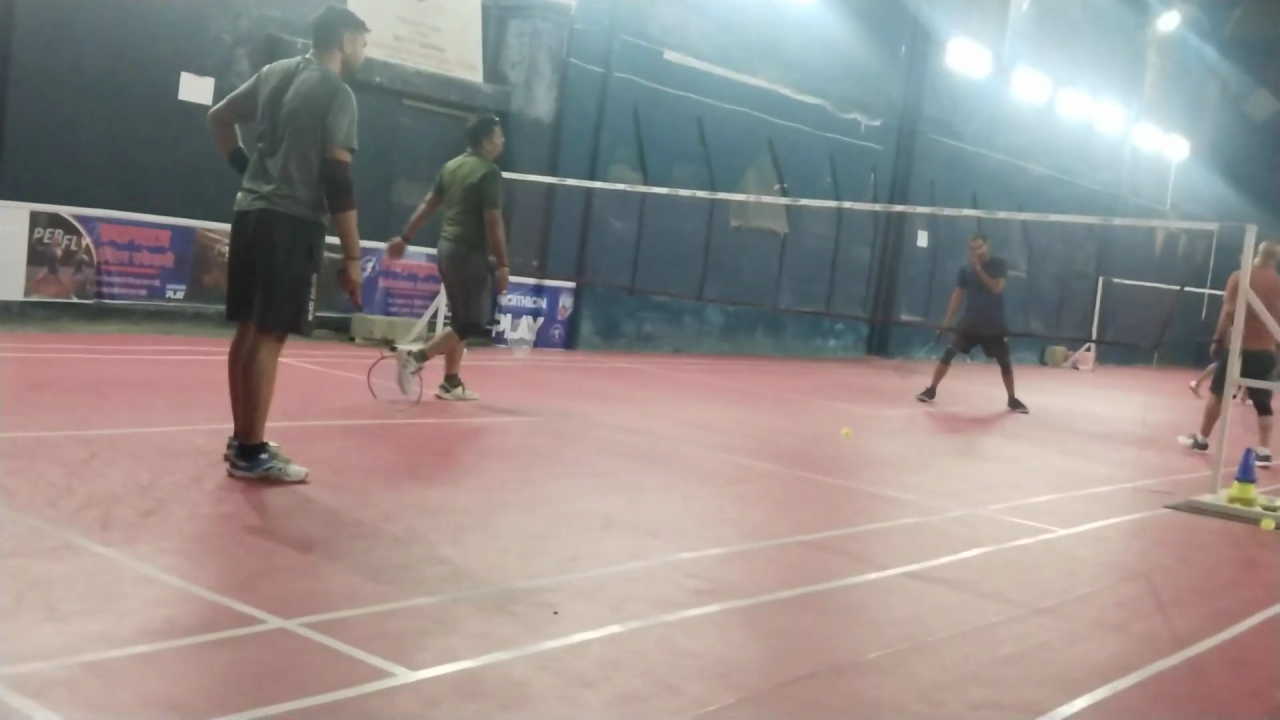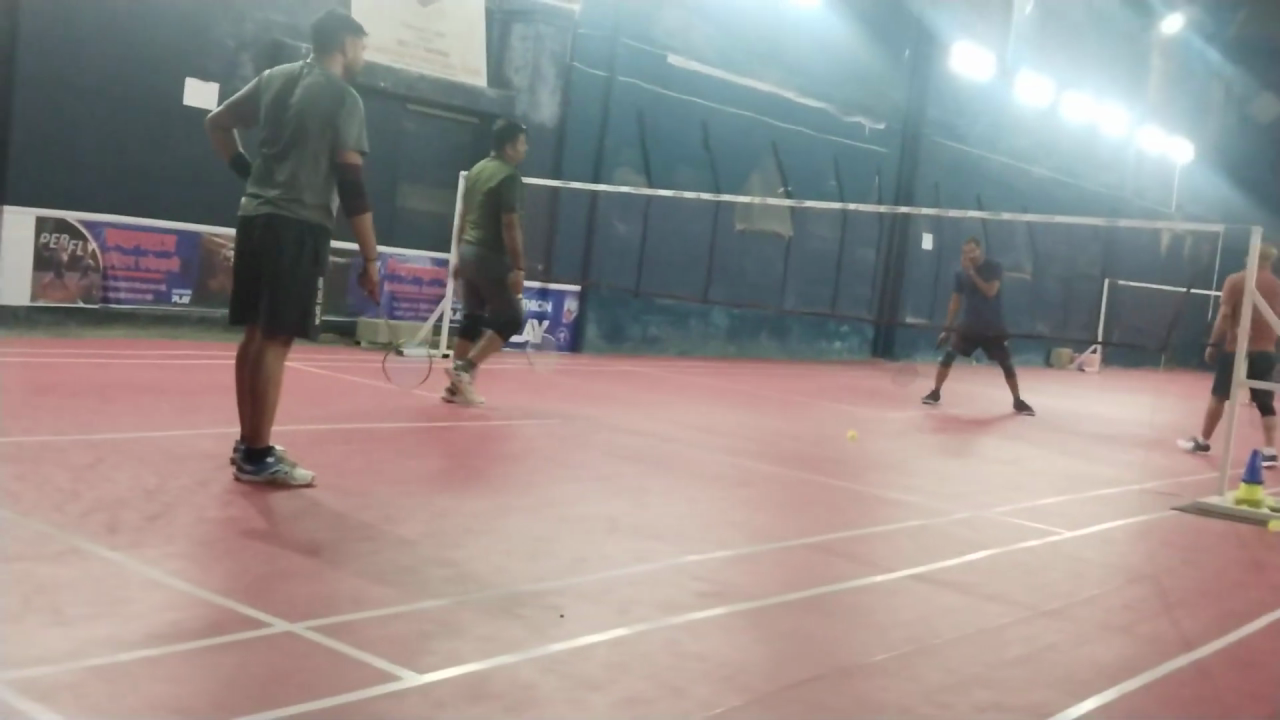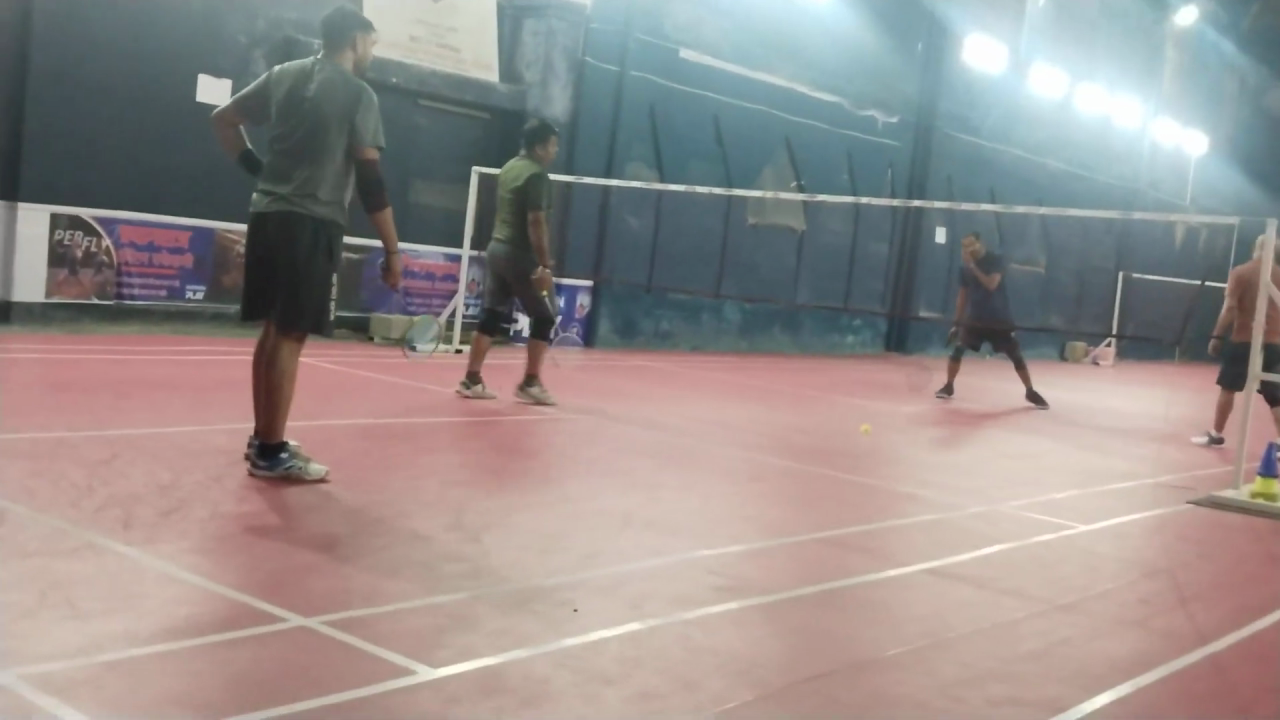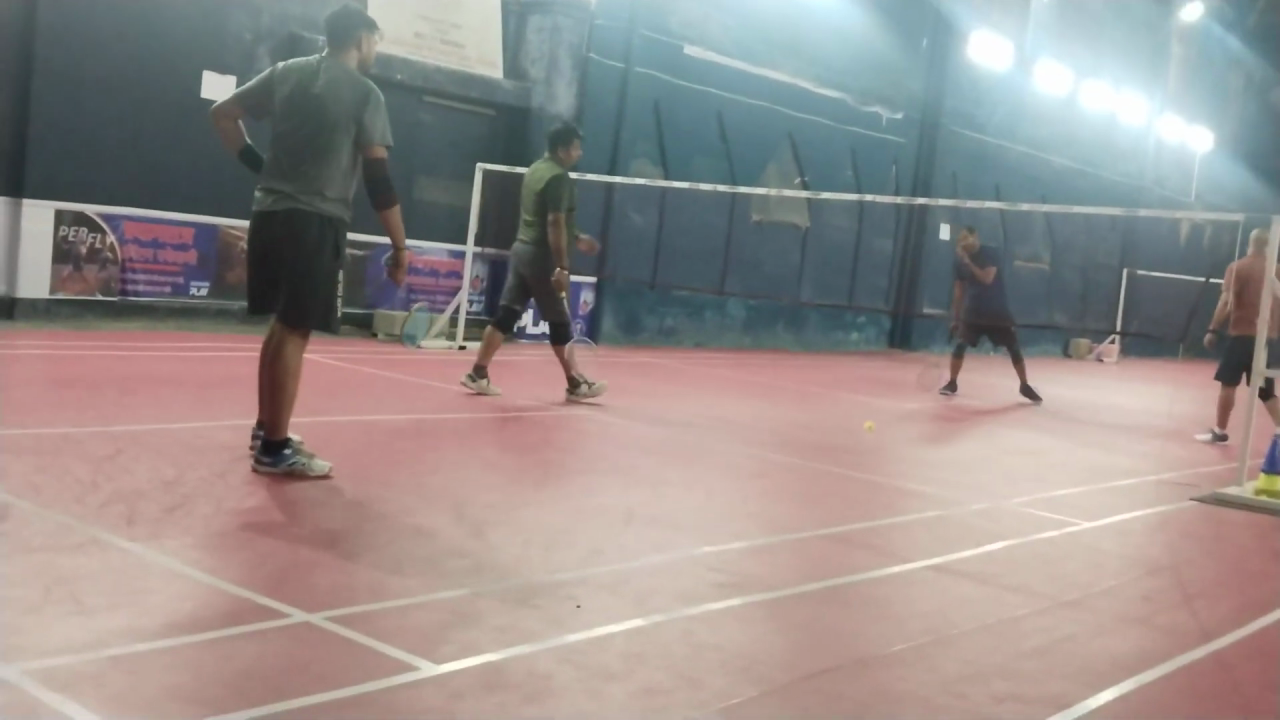
dt=0.1s
person 1, frame 1
left shoulder: (275, 73)
right shoulder: (337, 94)
left elbow: (218, 118)
right elbow: (337, 180)
right wrist: (351, 255)
left hip: (251, 213)
right hip: (291, 224)
left knee: (249, 331)
right knee: (268, 337)
left ankle: (242, 439)
right ankle: (251, 454)
person 1, frame 2
left shoulder: (274, 79)
right shoulder: (344, 99)
left elbow: (217, 123)
right elbow: (350, 183)
right wrist: (370, 256)
left hip: (254, 219)
right hip: (298, 229)
left knee: (255, 336)
right knee: (275, 342)
left ankle: (248, 442)
right ankle: (257, 458)
person 1, frame 3
left shoulder: (283, 76)
right shoulder: (358, 94)
left elbow: (223, 119)
right elbow: (369, 179)
right wrist: (392, 251)
left hip: (266, 215)
right hip: (311, 225)
left knee: (273, 332)
right knee: (290, 337)
left ankle: (262, 437)
right ankle: (271, 453)
person 1, frame 4
left shoulder: (285, 73)
right shoulder: (365, 94)
left elbow: (223, 113)
right elbow: (377, 177)
left wrist: (256, 163)
right wrist: (399, 247)
left hip: (268, 214)
right hip: (316, 222)
left knee: (280, 326)
right knee: (295, 333)
left ankle: (265, 427)
right ankle: (275, 449)
person 2, frame 1
left shoulder: (451, 167)
right shoulder: (488, 172)
left elbow: (428, 206)
right elbow: (493, 223)
left wrist: (403, 238)
right wrist: (503, 264)
left hip: (447, 247)
right hip: (468, 253)
left knee: (464, 318)
right knee: (474, 322)
left ankle: (451, 382)
right ankle: (415, 358)
person 2, frame 2
left shoulder: (477, 170)
right shoulder: (508, 176)
right elbow: (510, 226)
left wrist: (460, 257)
right wrist: (518, 268)
left hip: (468, 250)
right hip: (490, 256)
left knee: (473, 320)
right knee: (511, 321)
left ankle: (457, 386)
right ankle: (465, 367)
person 2, frame 3
left shoulder: (509, 169)
right shoulder: (536, 175)
right elbow: (536, 223)
right wrist: (545, 265)
left hip: (498, 248)
right hip: (520, 254)
left knee: (491, 316)
right knee: (545, 318)
left ankle: (472, 380)
right ankle: (530, 383)
person 2, frame 4
left shoulder: (535, 171)
right shoulder: (558, 178)
right elbow: (555, 225)
left wrist: (576, 237)
right wrist: (562, 267)
left hip: (521, 249)
right hip: (541, 256)
left knee: (507, 314)
right knee: (559, 320)
left ankle: (478, 375)
right ankle: (576, 385)
person 3, frame 1
left shoulder: (1240, 278)
left elbow: (1228, 312)
left wrist: (1217, 339)
left hip: (1239, 346)
left knee: (1217, 393)
right knee: (1262, 401)
left ankle: (1200, 439)
person 3, frame 2
left shoulder: (1235, 281)
left elbow: (1224, 314)
left wrist: (1212, 344)
left hip: (1237, 348)
left knee: (1219, 396)
left ankle: (1202, 441)
person 3, frame 3
left shoulder: (1240, 272)
left elbow: (1229, 307)
left wrist: (1217, 336)
left hip: (1243, 340)
left knee: (1227, 388)
left ankle: (1216, 435)
person 3, frame 4
left shoulder: (1237, 268)
left elbow: (1226, 301)
left wrist: (1212, 330)
left hip: (1241, 334)
left knee: (1228, 384)
left ankle: (1220, 431)
person 4, frame 1
left shoulder: (999, 265)
right shoulder: (966, 269)
left elbow: (996, 288)
right elbow: (958, 295)
left wrist: (978, 269)
right wrist: (946, 322)
left hip: (994, 323)
right hip: (970, 321)
left knee: (1005, 361)
right knee: (949, 352)
left ankle: (1012, 399)
right ankle: (931, 390)
person 4, frame 2
left shoulder: (994, 268)
right shoulder: (961, 273)
left elbow: (990, 292)
right elbow: (955, 301)
left wrist: (971, 273)
right wrist: (947, 329)
left hip: (993, 327)
right hip: (969, 324)
left knee: (1007, 364)
right knee: (949, 354)
left ankle: (1018, 401)
right ankle: (935, 393)
person 4, frame 3
left shoulder: (996, 260)
right shoulder: (965, 268)
left elbow: (991, 284)
right elbow: (962, 295)
left wrist: (973, 267)
right wrist: (956, 323)
left hip: (999, 318)
right hip: (975, 317)
left knee: (1016, 356)
right knee: (958, 348)
left ankle: (1031, 392)
right ankle: (948, 387)
person 4, frame 4
left shoulder: (990, 254)
right shoulder: (959, 261)
left elbow: (987, 279)
right elbow: (959, 289)
left wrist: (968, 262)
right wrist: (955, 318)
left hip: (998, 311)
right hip: (974, 311)
left knee: (1014, 349)
right knee: (960, 345)
left ankle: (1025, 387)
right ankle: (952, 383)
